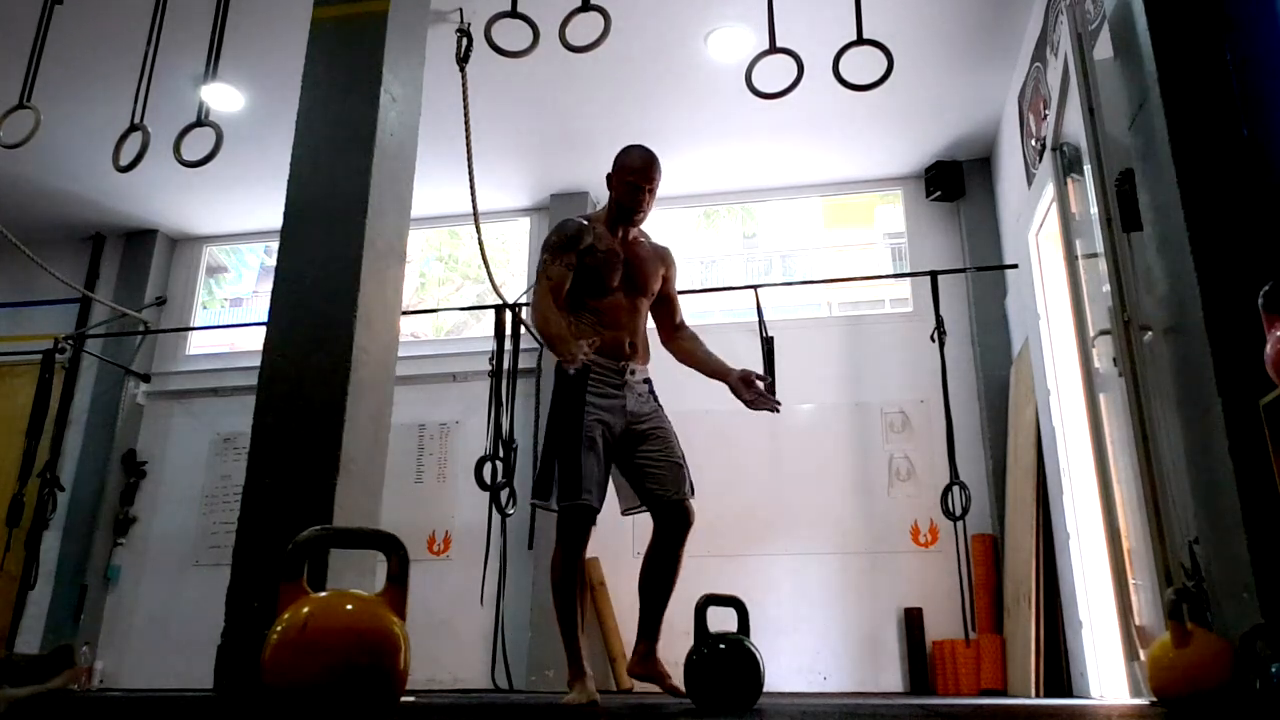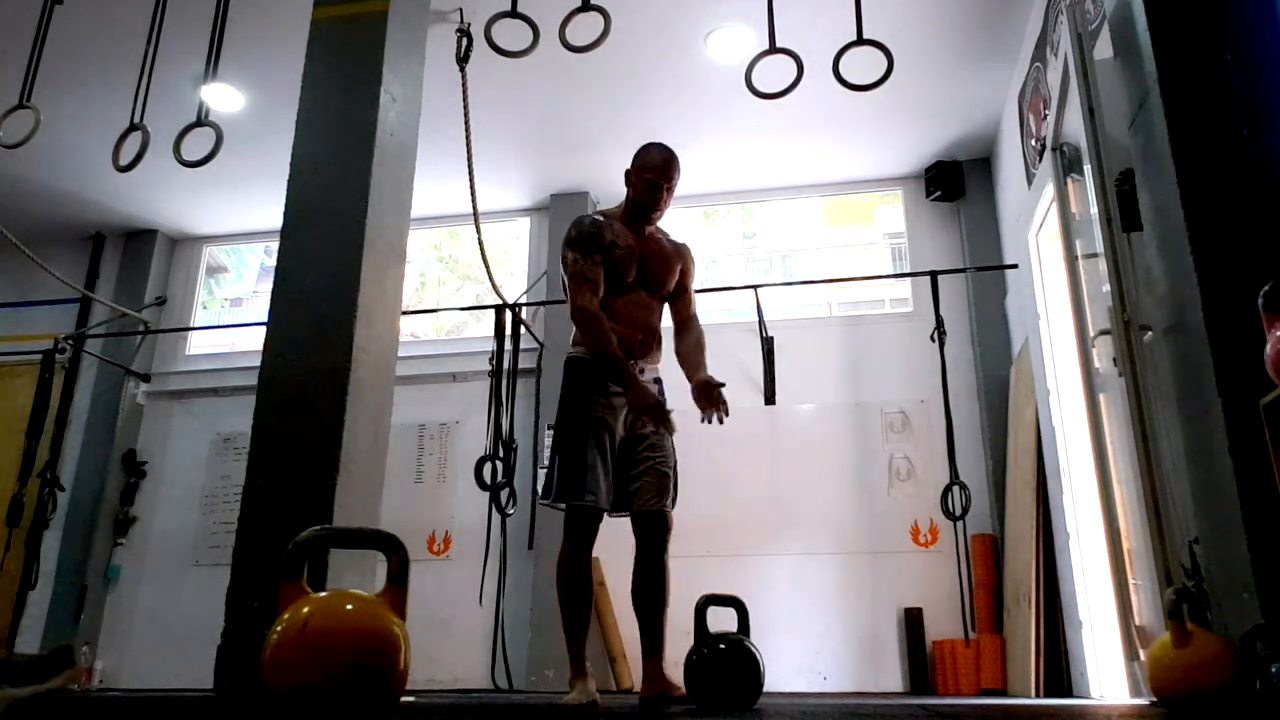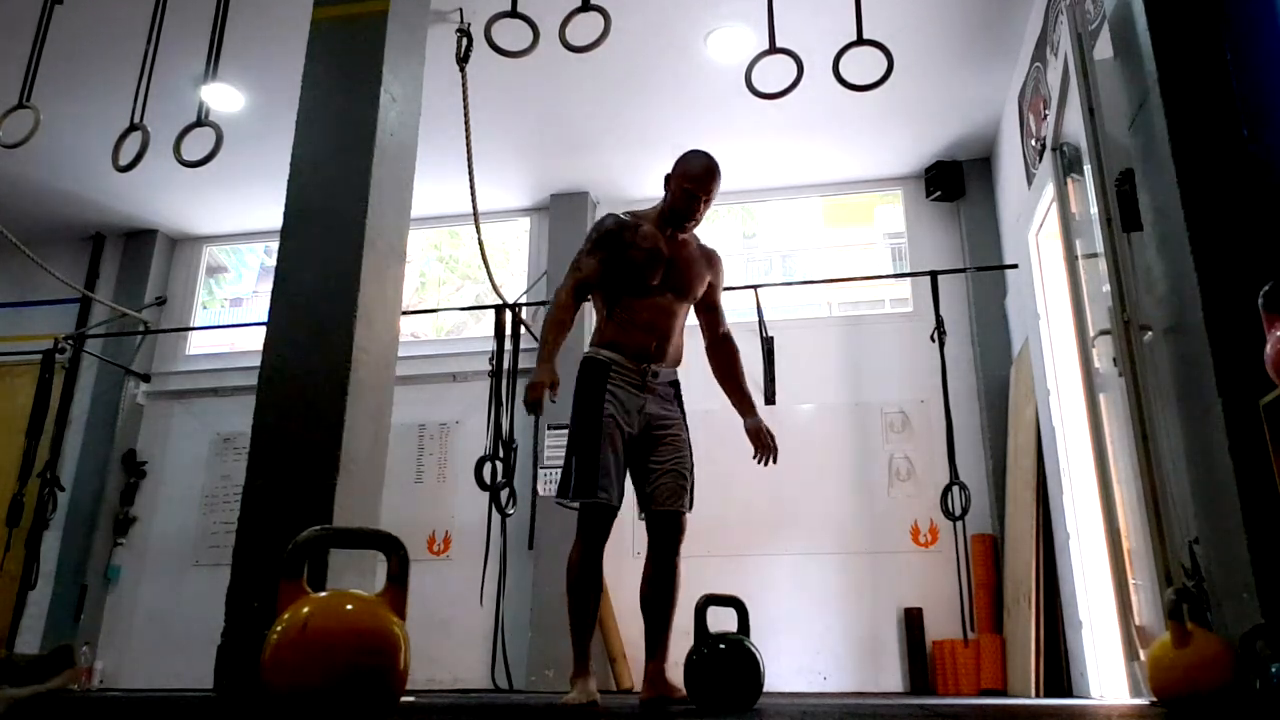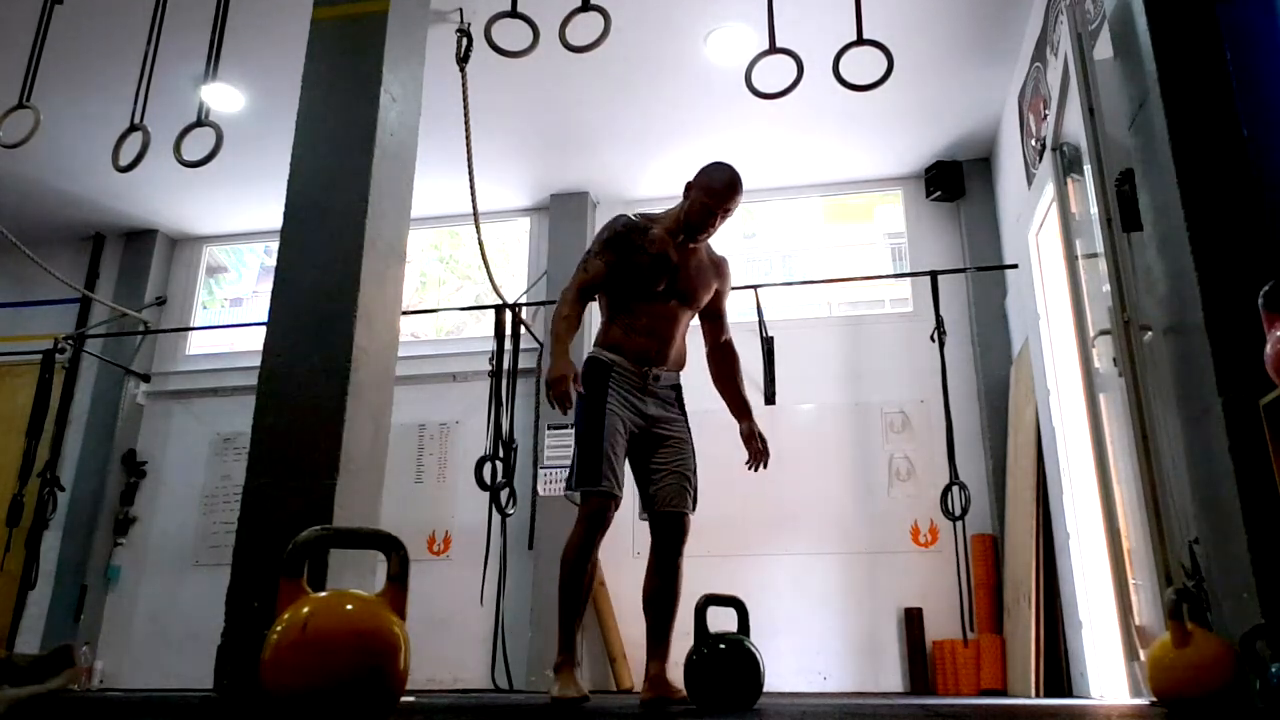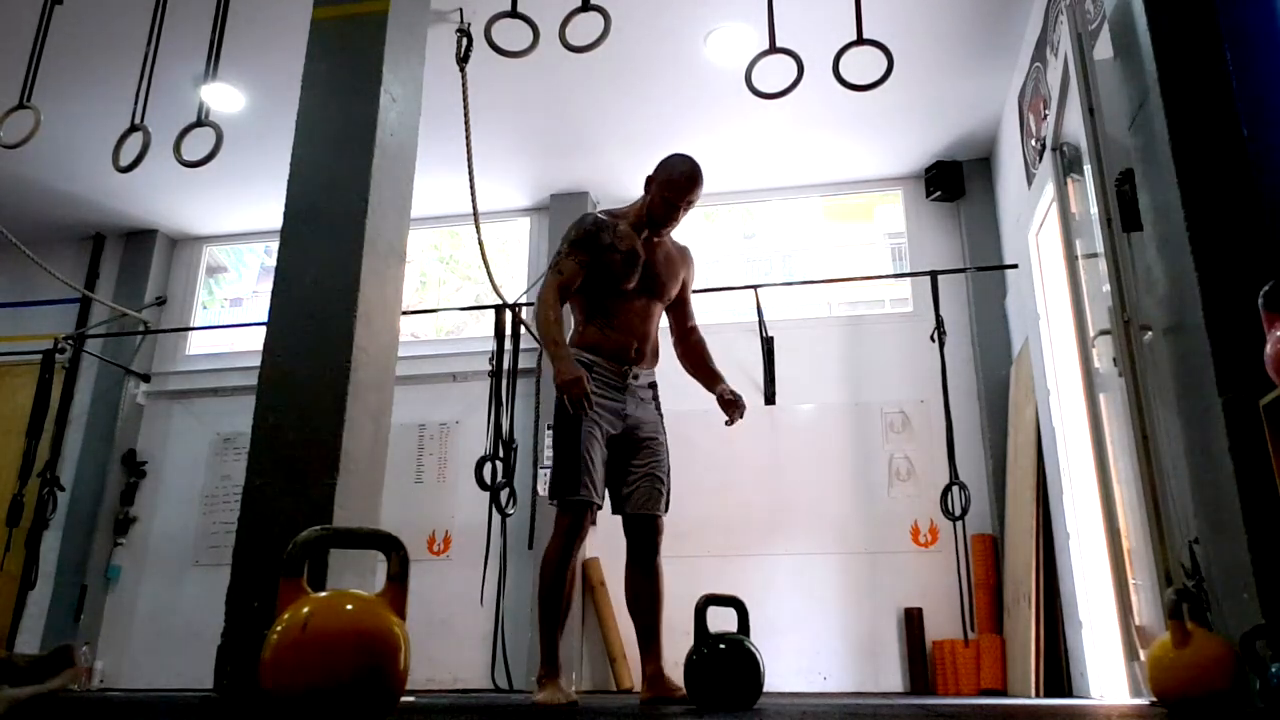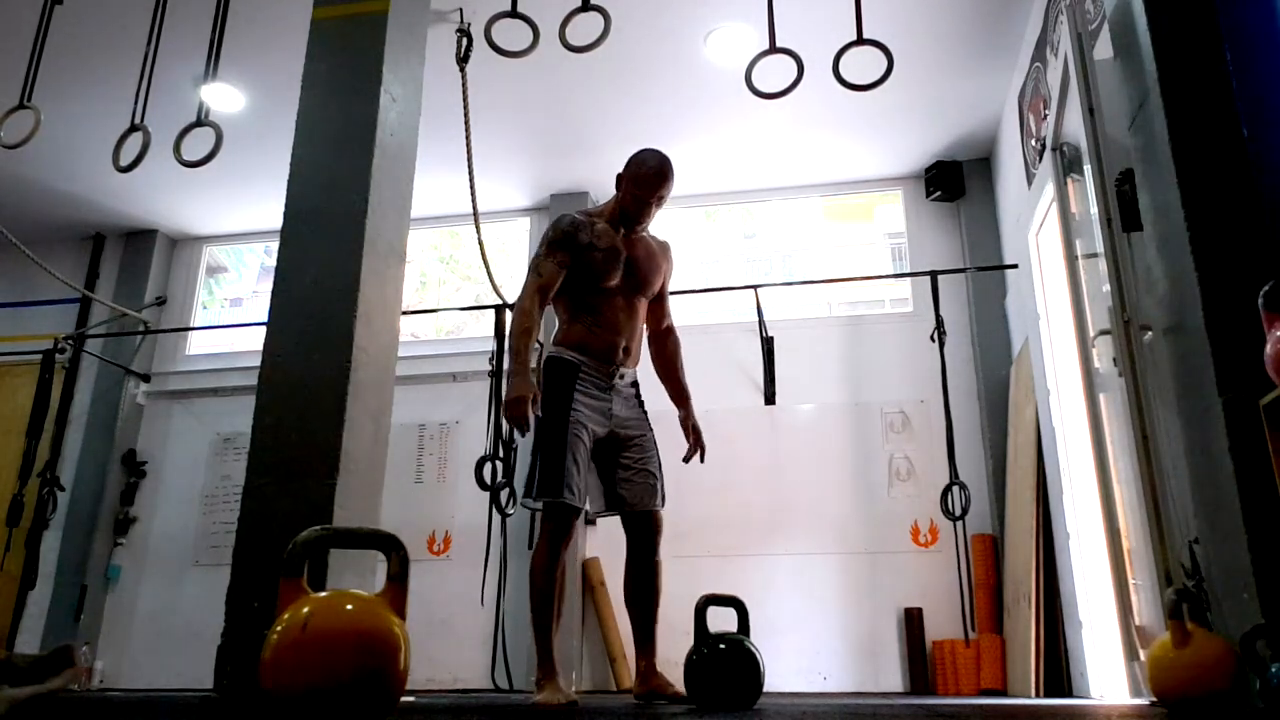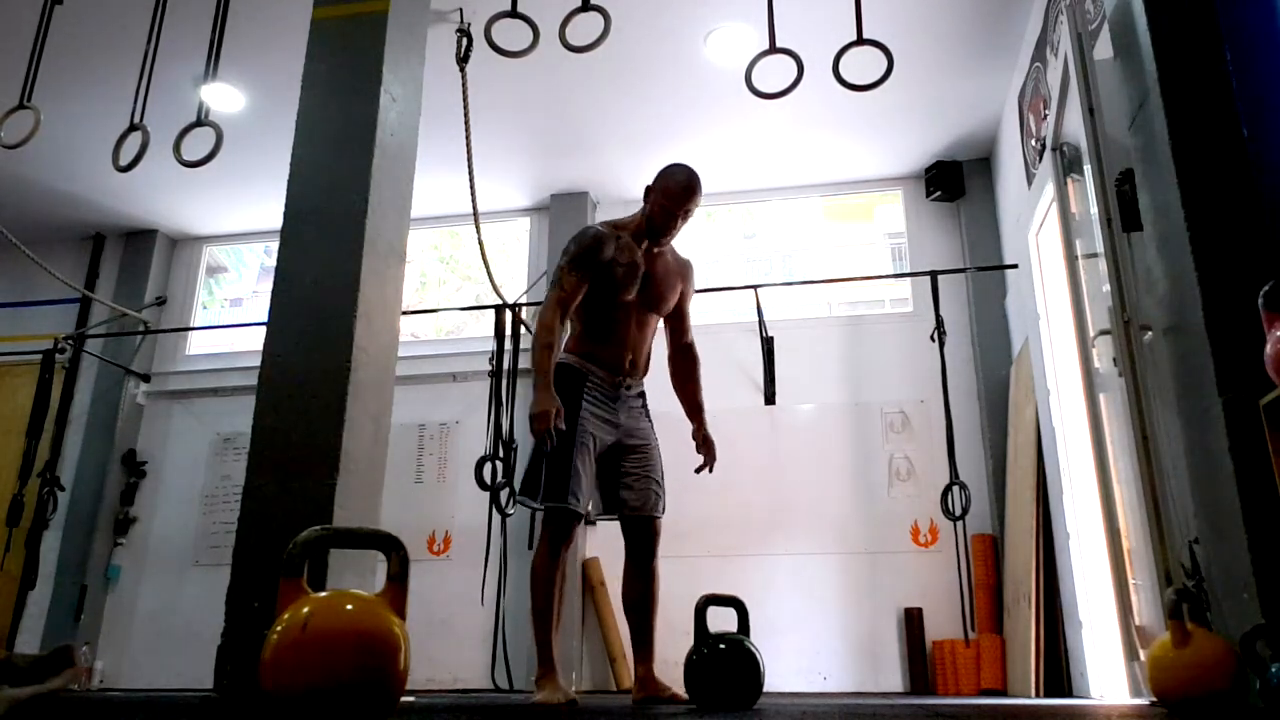
dt=0.3s
person 1, frame 1
left shoulder: (659, 256)
right shoulder: (574, 235)
left elbow: (674, 330)
right elbow: (544, 306)
left wrist: (725, 374)
right wrist: (567, 347)
left hip: (640, 391)
right hip: (586, 386)
left knee: (677, 514)
right knee: (576, 525)
left ankle: (646, 651)
right ankle: (579, 675)
person 1, frame 2
left shoulder: (677, 252)
right shoulder: (591, 232)
left elbow: (687, 322)
right elbow: (586, 310)
left wrist: (698, 376)
right wrist: (631, 382)
left hip: (650, 390)
right hip: (595, 379)
left knee: (656, 527)
right knee: (583, 522)
left ankle: (654, 673)
right ankle: (579, 674)
person 1, frame 3
left shoulder: (707, 261)
right shoulder: (619, 231)
left elbow: (719, 340)
right elbow: (570, 295)
left wrist: (750, 413)
right wrist: (545, 362)
left hip: (665, 392)
right hip: (610, 376)
left knee: (670, 528)
right knee: (596, 518)
left ankle: (656, 674)
right ankle: (582, 671)
person 1, frame 4
left shoulder: (715, 268)
right shoulder: (628, 232)
left elbow: (720, 348)
right elbow: (576, 293)
left wrist: (746, 420)
right wrist: (559, 354)
left hip: (667, 395)
right hip: (612, 378)
left knee: (673, 530)
right knee: (596, 510)
left ankle: (656, 675)
right ankle: (565, 662)
person 1, frame 5
left shoulder: (680, 258)
right shoulder: (596, 230)
left elbow: (685, 332)
right elbow: (550, 297)
left wrist: (719, 385)
right wrist: (561, 359)
left hip: (643, 395)
right hip: (590, 383)
left knee: (647, 534)
right knee: (573, 522)
left ankle: (654, 675)
right ankle: (549, 674)
person 1, frame 6
left shoulder: (659, 254)
right shoulder: (573, 230)
left elbow: (662, 332)
right elbow: (530, 301)
left wrist: (684, 406)
right wrist: (520, 373)
left hip: (627, 394)
right hip: (572, 381)
left knee: (647, 527)
right knee: (559, 524)
left ankle: (646, 671)
right ankle: (547, 675)
person 1, frame 7
left shoulder: (678, 270)
right shoulder: (597, 242)
left elbow: (682, 350)
right elbow: (551, 316)
left wrist: (699, 422)
right wrist: (542, 389)
left hip: (632, 404)
right hip: (578, 391)
left knee: (645, 533)
right knee: (561, 526)
left ankle: (644, 674)
right ankle: (547, 674)
